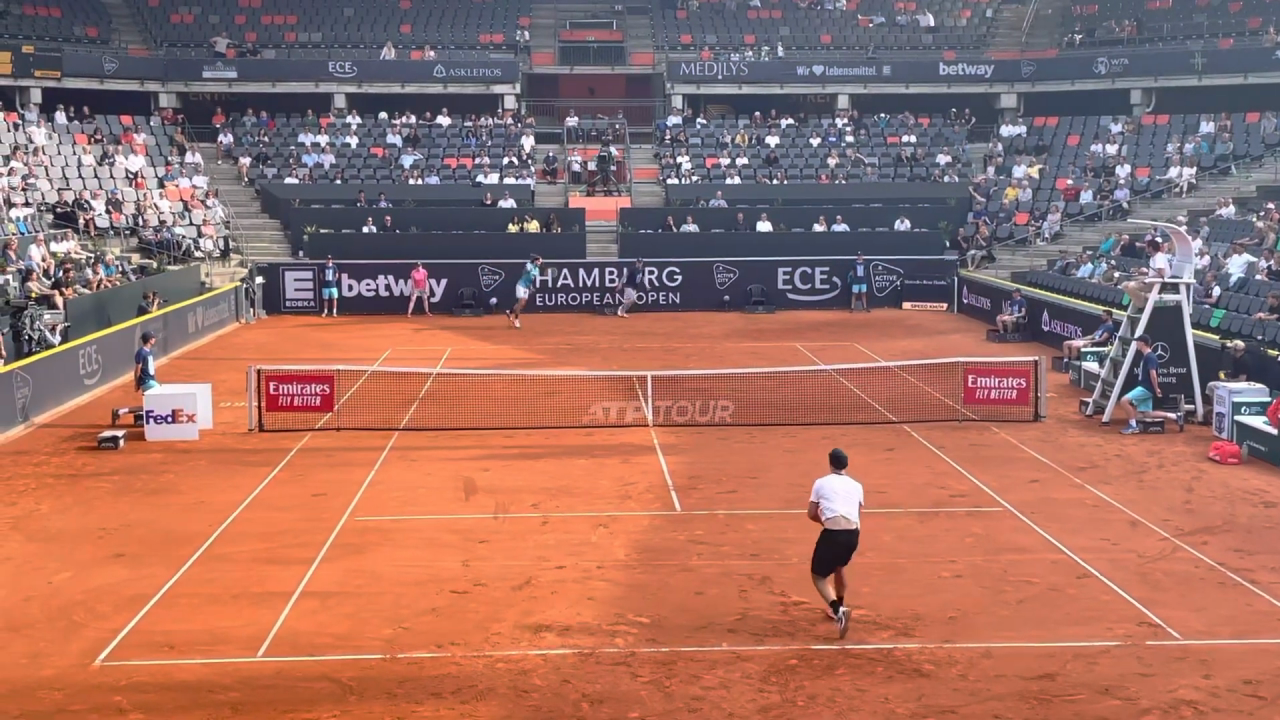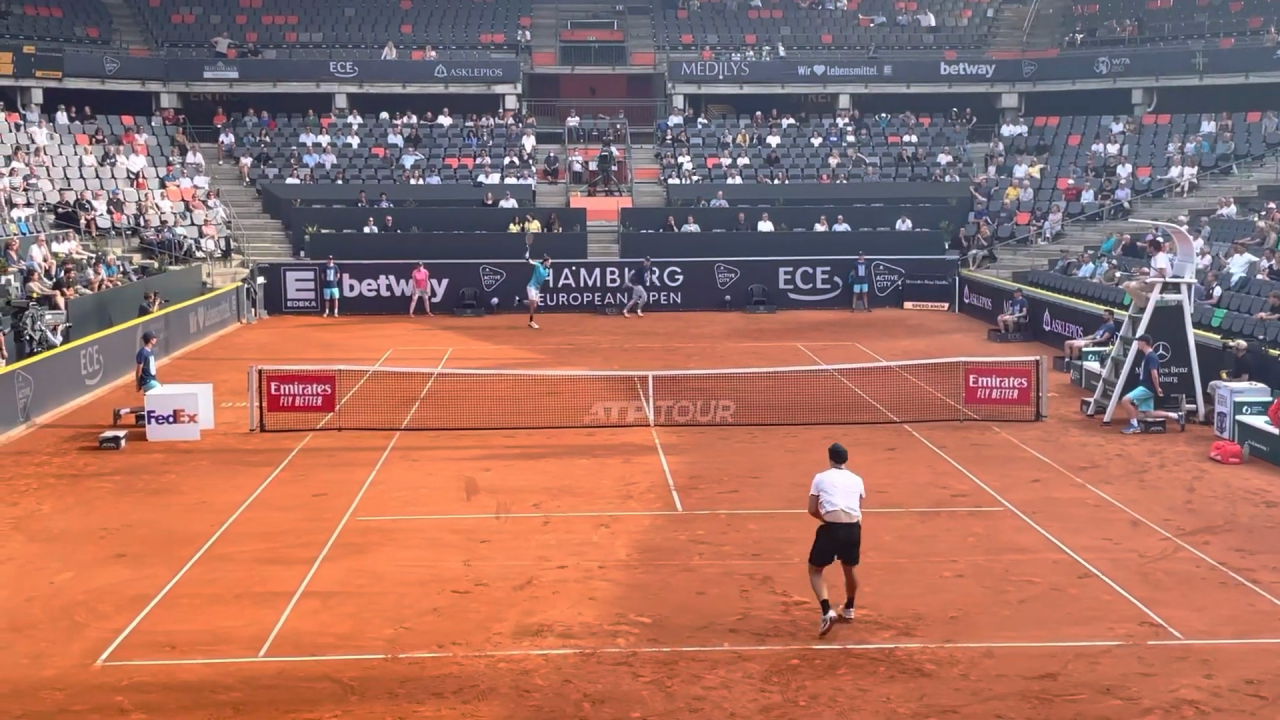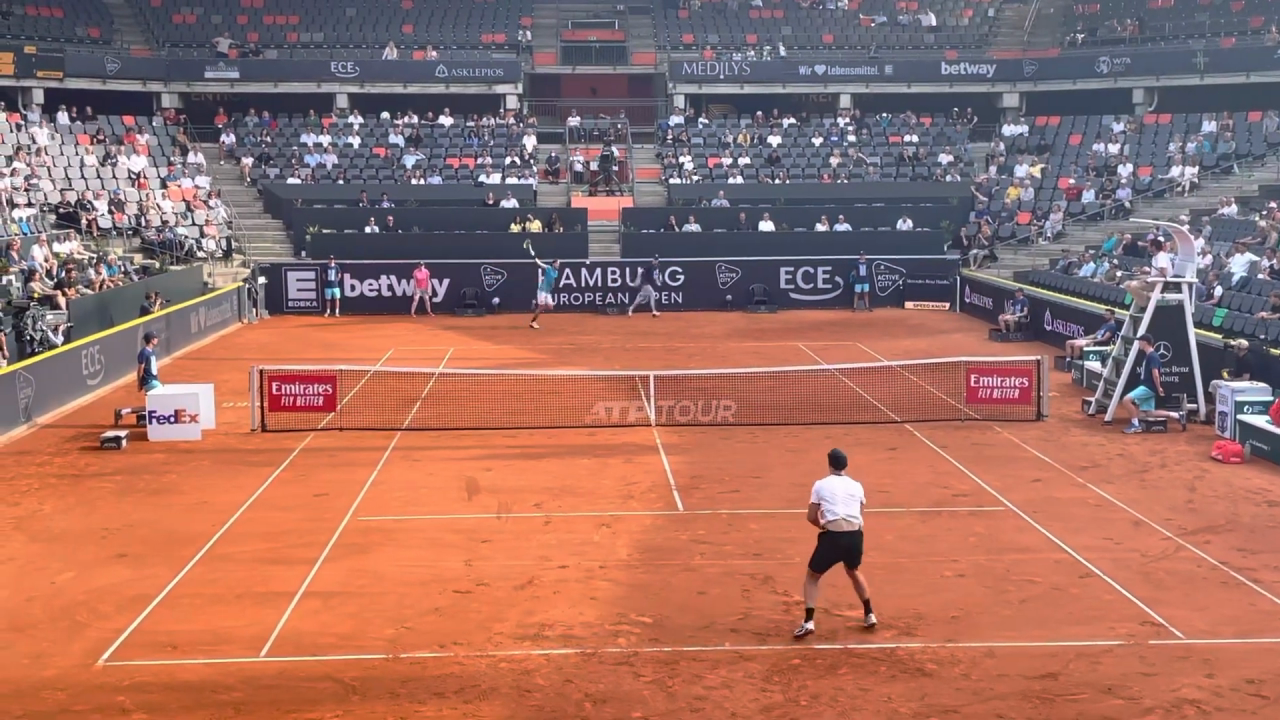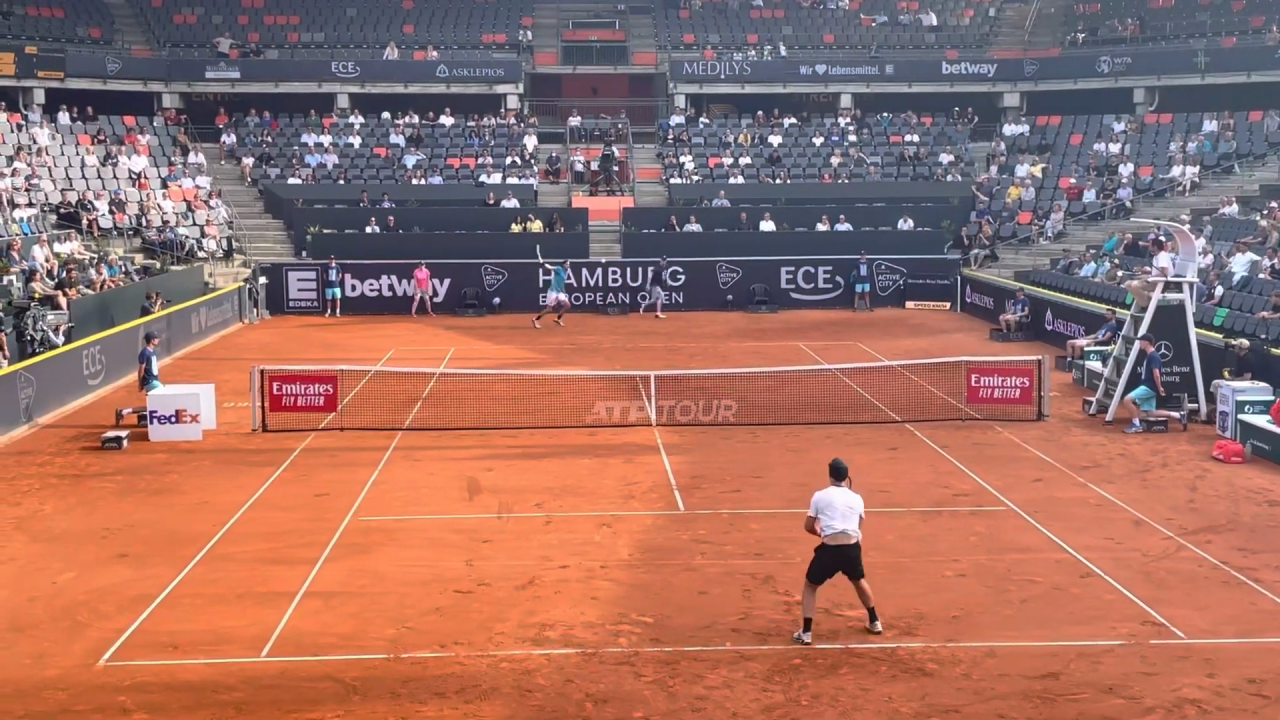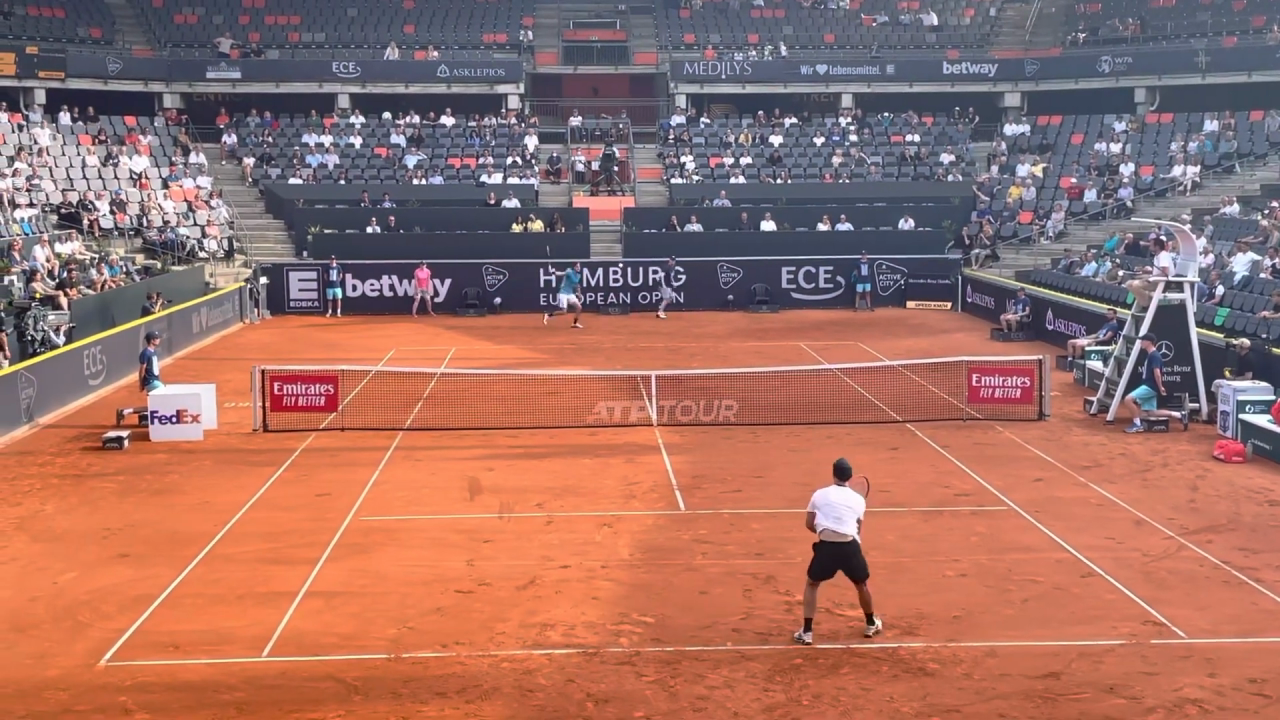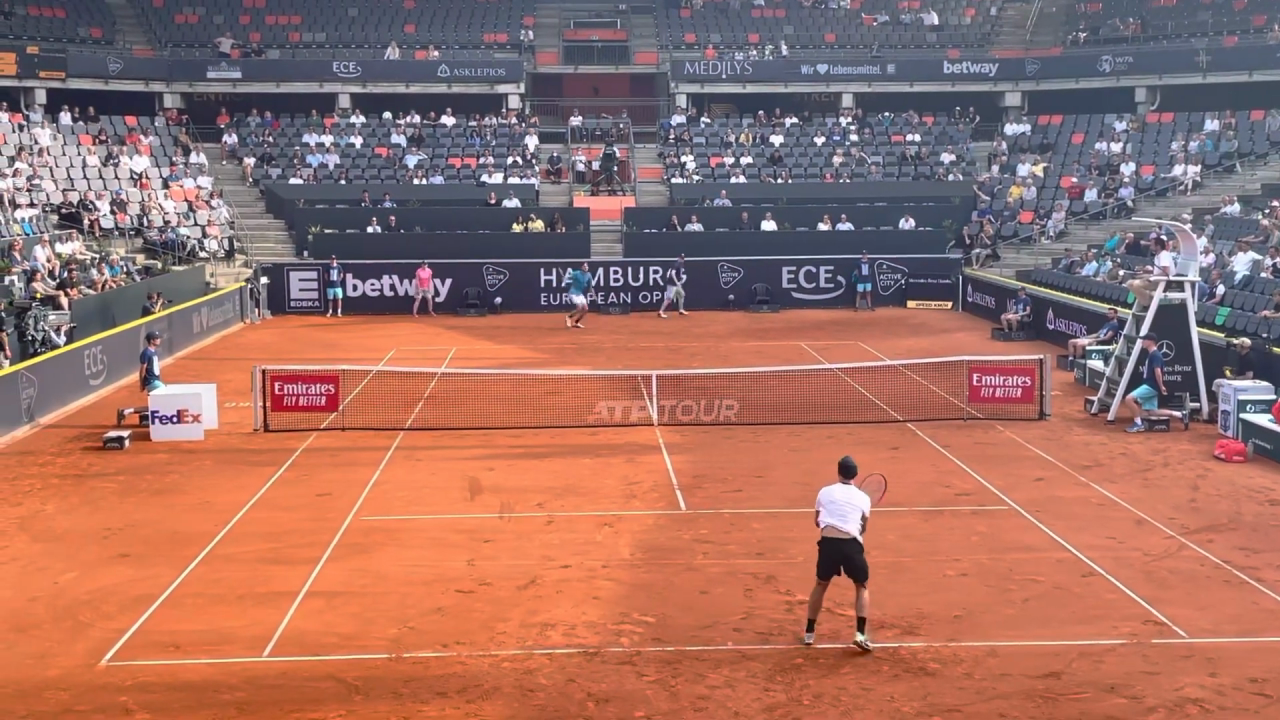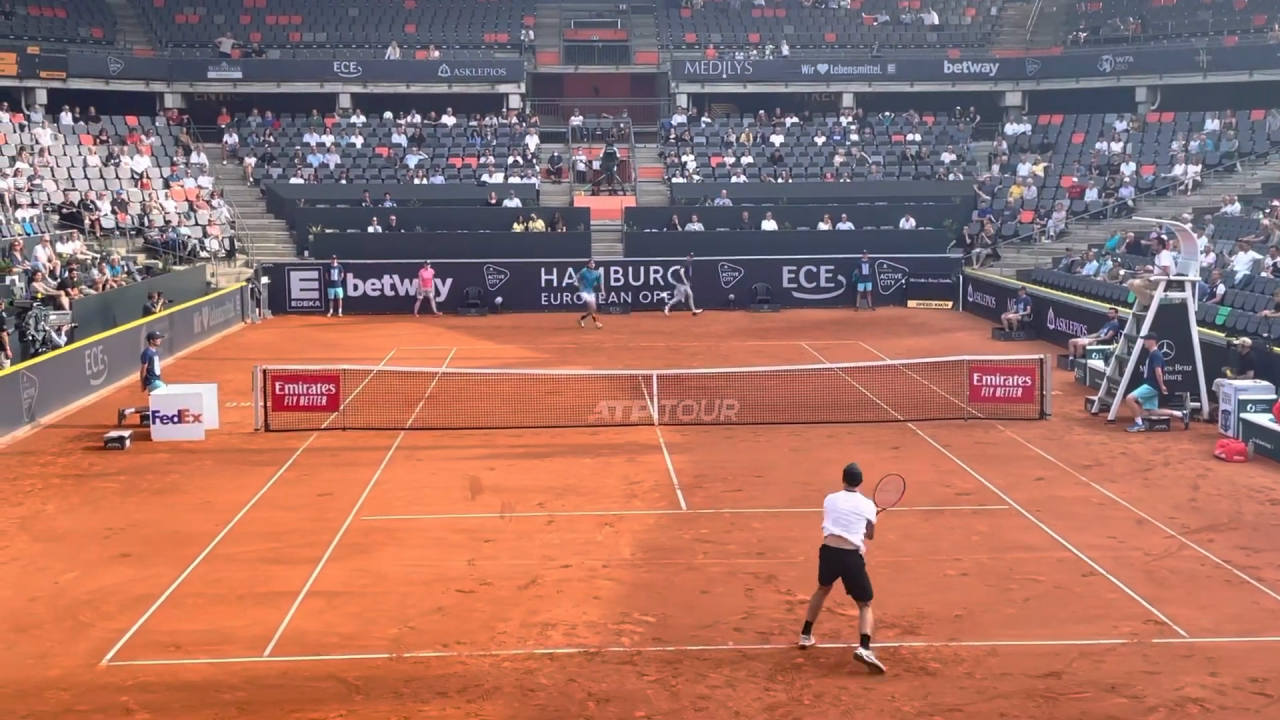
dt=0.1s
person 1, frame 1
left shoulder: (821, 483)
right shoulder: (857, 486)
left elbow: (811, 514)
left hip: (832, 534)
right hip: (853, 534)
left knee: (819, 577)
right knee: (837, 568)
left ankle: (838, 610)
right ankle: (838, 608)
person 1, frame 2
left shoulder: (821, 478)
right shoulder: (857, 480)
left elbow: (812, 509)
left hip: (831, 529)
right hip: (853, 528)
left knee: (815, 571)
right knee: (849, 568)
left ankle: (827, 612)
right ankle: (849, 608)
person 1, frame 3
left shoulder: (821, 485)
right shoulder: (857, 486)
left elbow: (811, 517)
left hip: (833, 536)
right hip: (855, 536)
left knee: (812, 577)
right knee: (854, 572)
left ankle: (808, 622)
right ankle: (869, 615)
person 1, frame 4
left shoulder: (819, 496)
right shoulder: (857, 498)
left elbow: (808, 527)
left hip: (829, 550)
right hip: (852, 548)
left knee: (810, 587)
right knee: (859, 581)
left ankle: (806, 632)
right ankle: (874, 622)
person 1, frame 5
left shoulder: (819, 494)
right shoulder: (858, 500)
left elbow: (809, 524)
right elbow: (857, 529)
left hip: (826, 547)
right hip: (850, 547)
left knee: (812, 585)
right knee: (862, 585)
left ankle: (807, 632)
right ankle: (871, 624)
person 1, frame 6
left shoulder: (824, 493)
right shoulder: (862, 498)
left elbow: (817, 522)
right elbow: (863, 527)
left hip: (828, 543)
right hip: (851, 545)
left knee: (821, 585)
right knee: (862, 587)
left ankle: (809, 633)
right ankle: (861, 632)
person 1, frame 7
left shoulder: (830, 500)
right shoulder: (868, 505)
right elbow: (870, 535)
left hip: (829, 552)
right hip: (852, 556)
left knee: (822, 590)
right knee: (865, 606)
left ankle: (806, 636)
right ankle: (865, 649)
